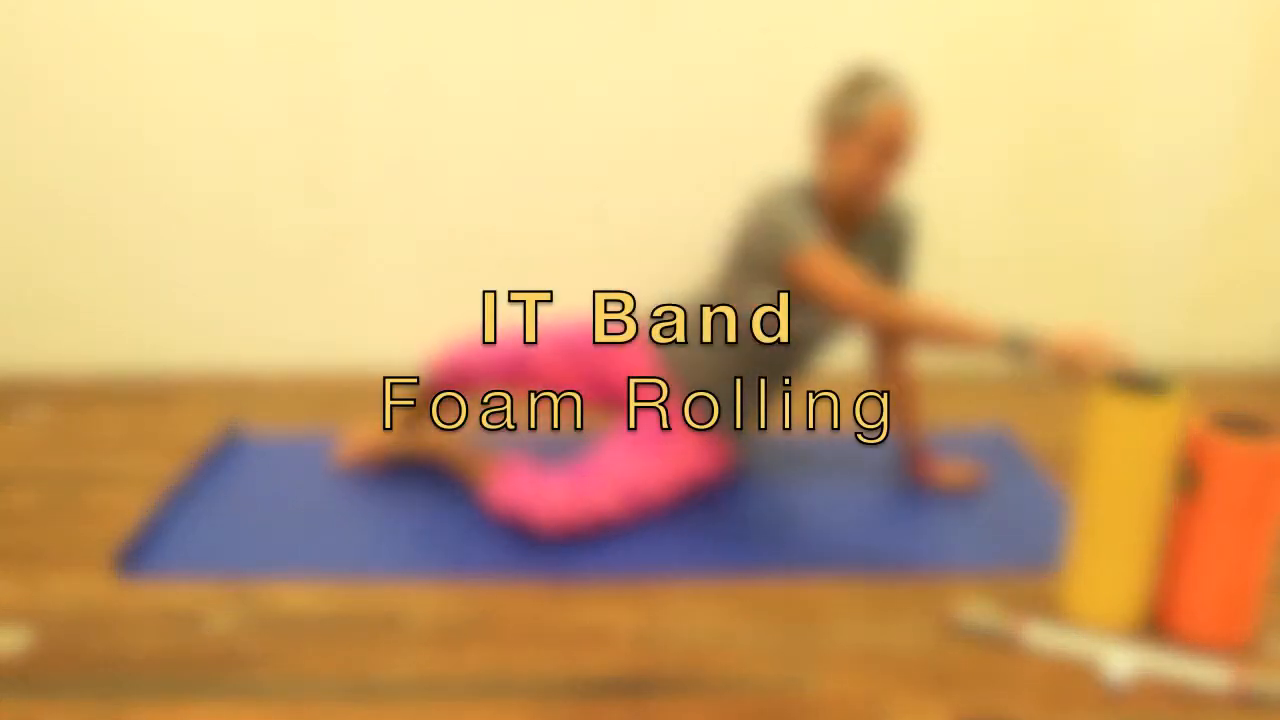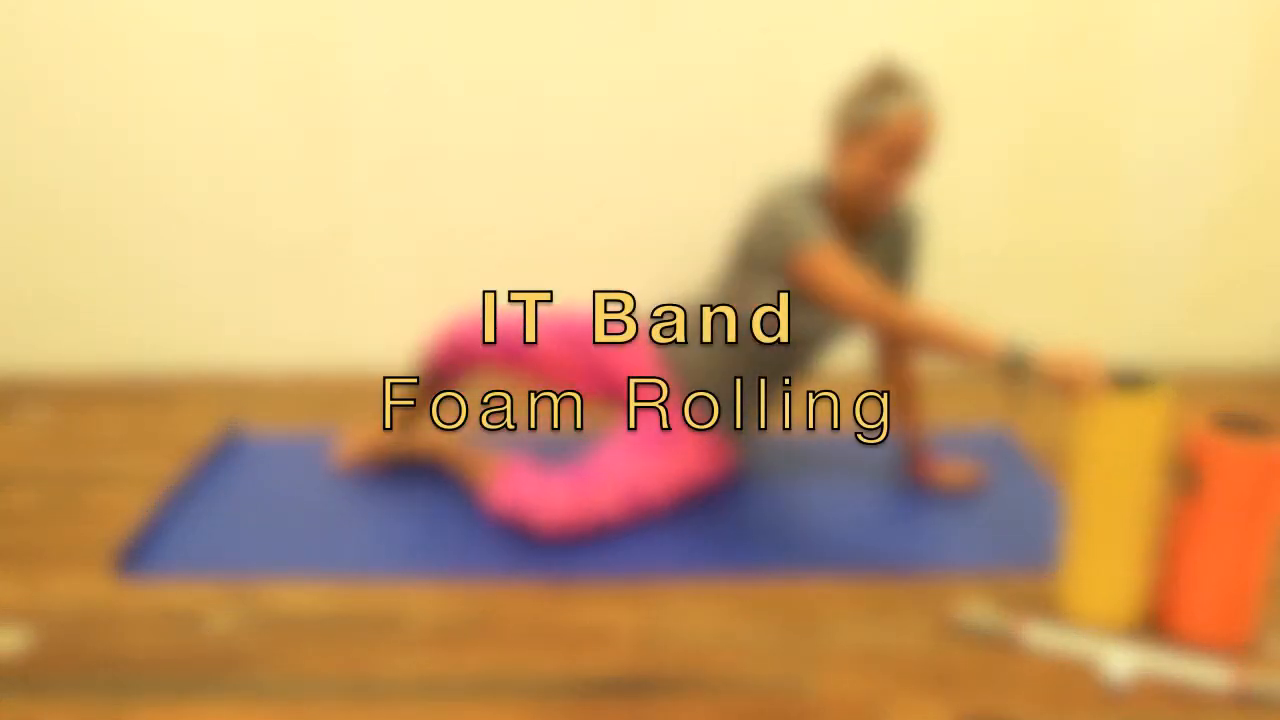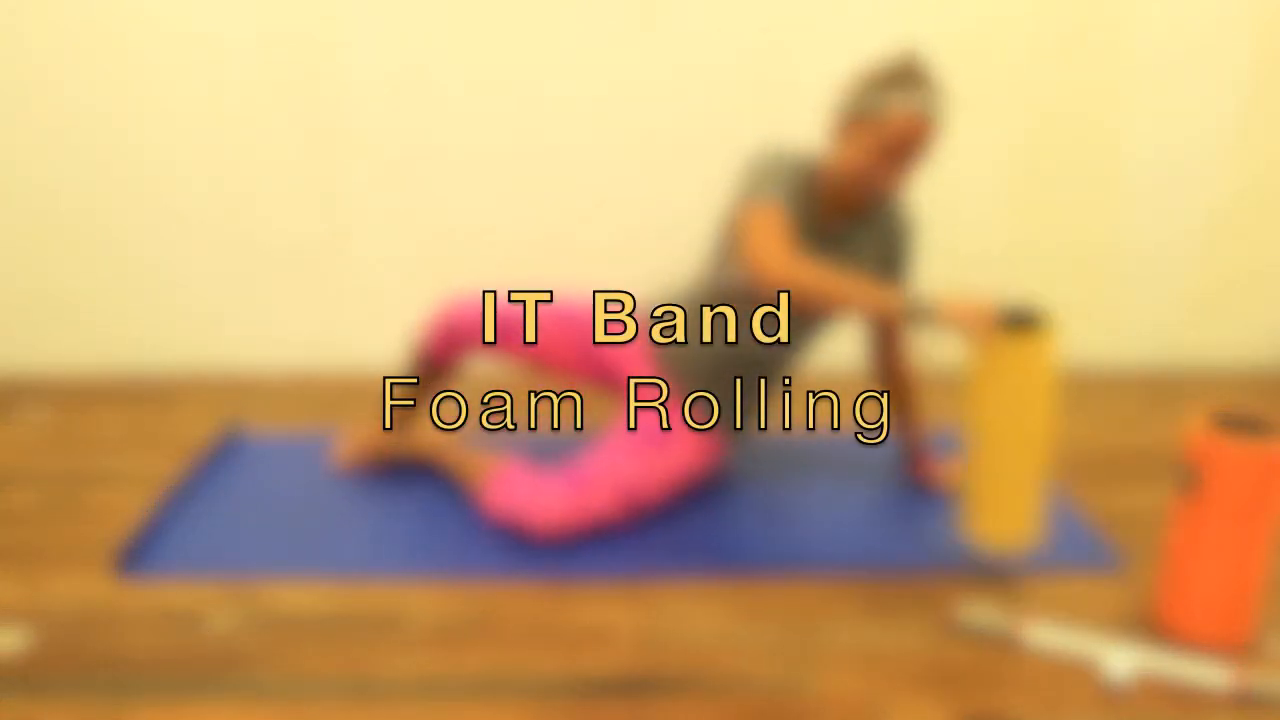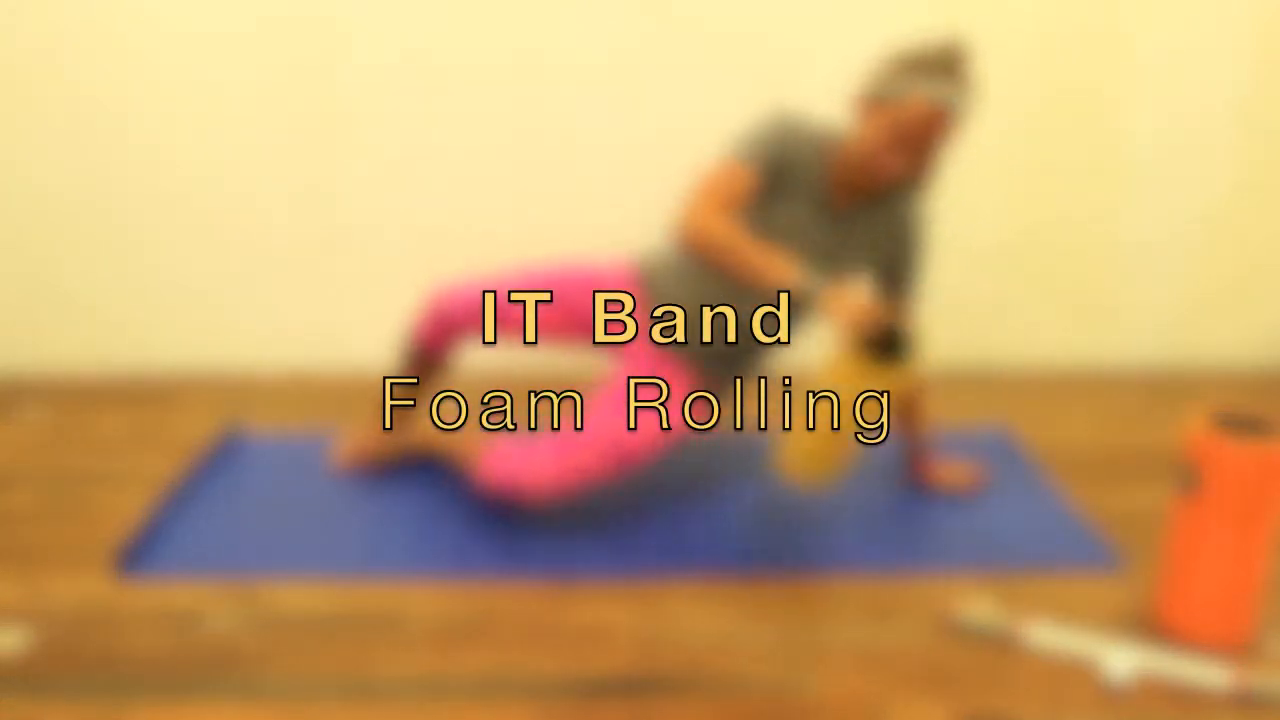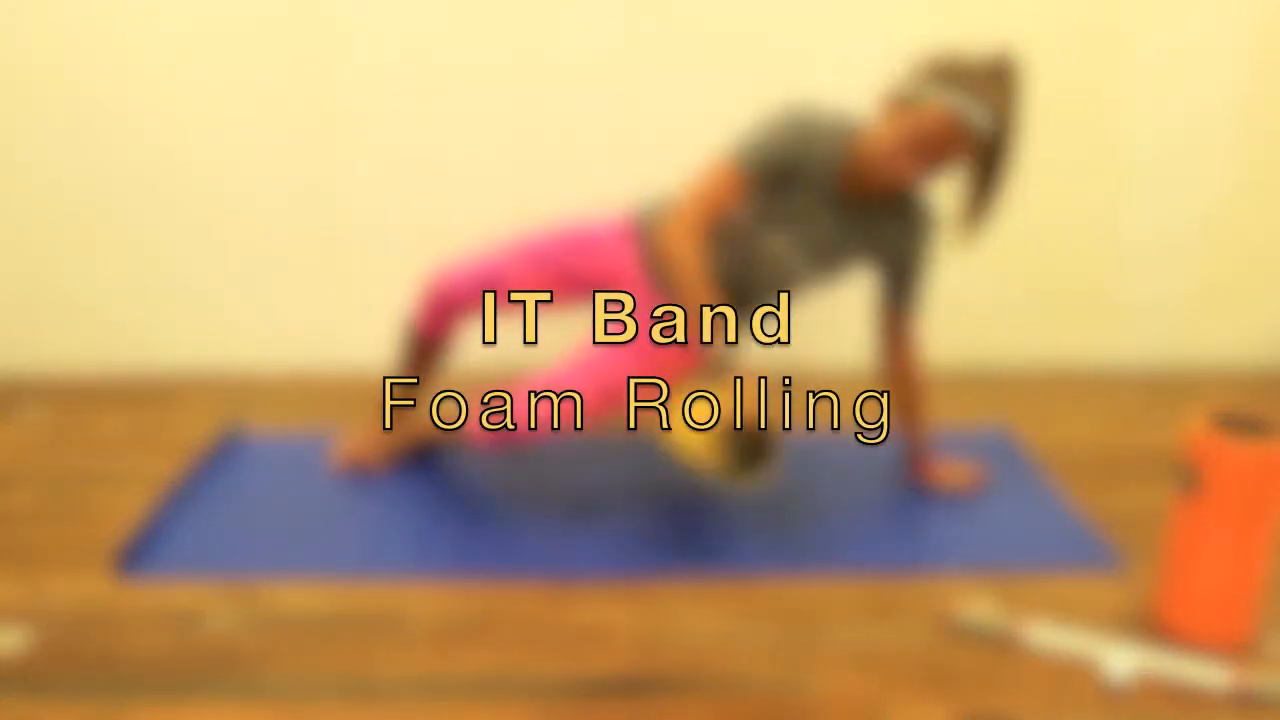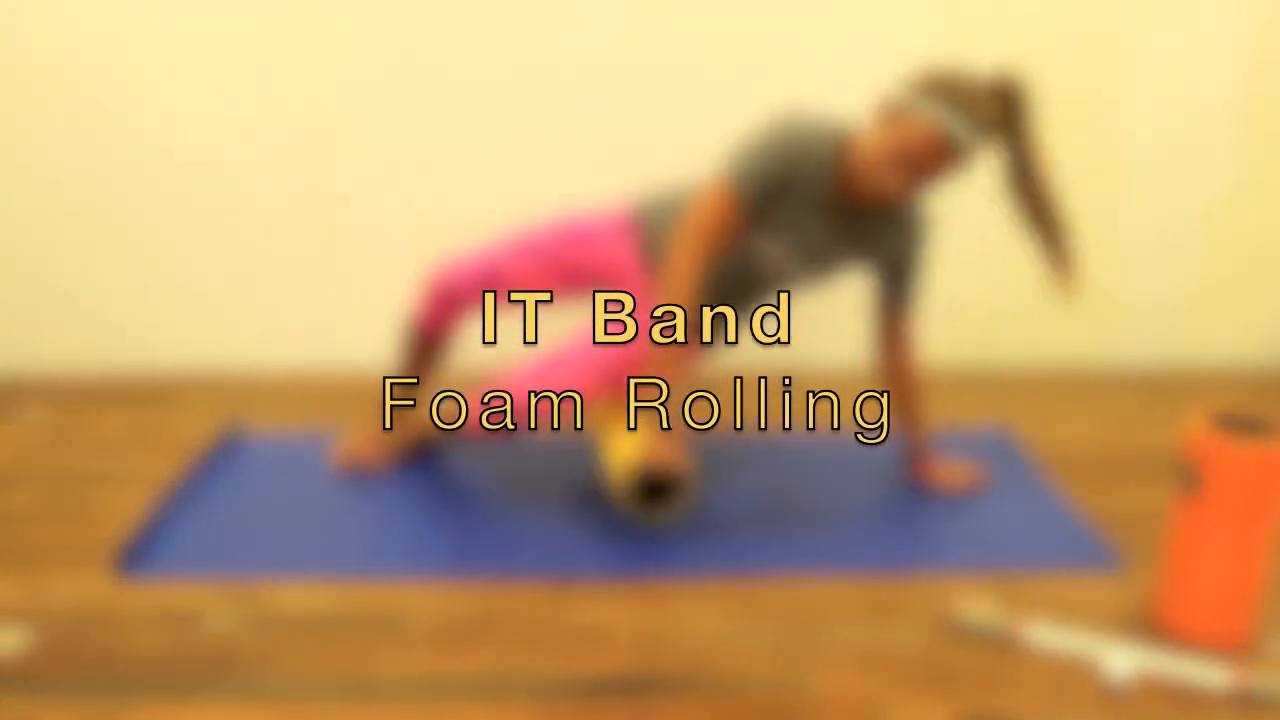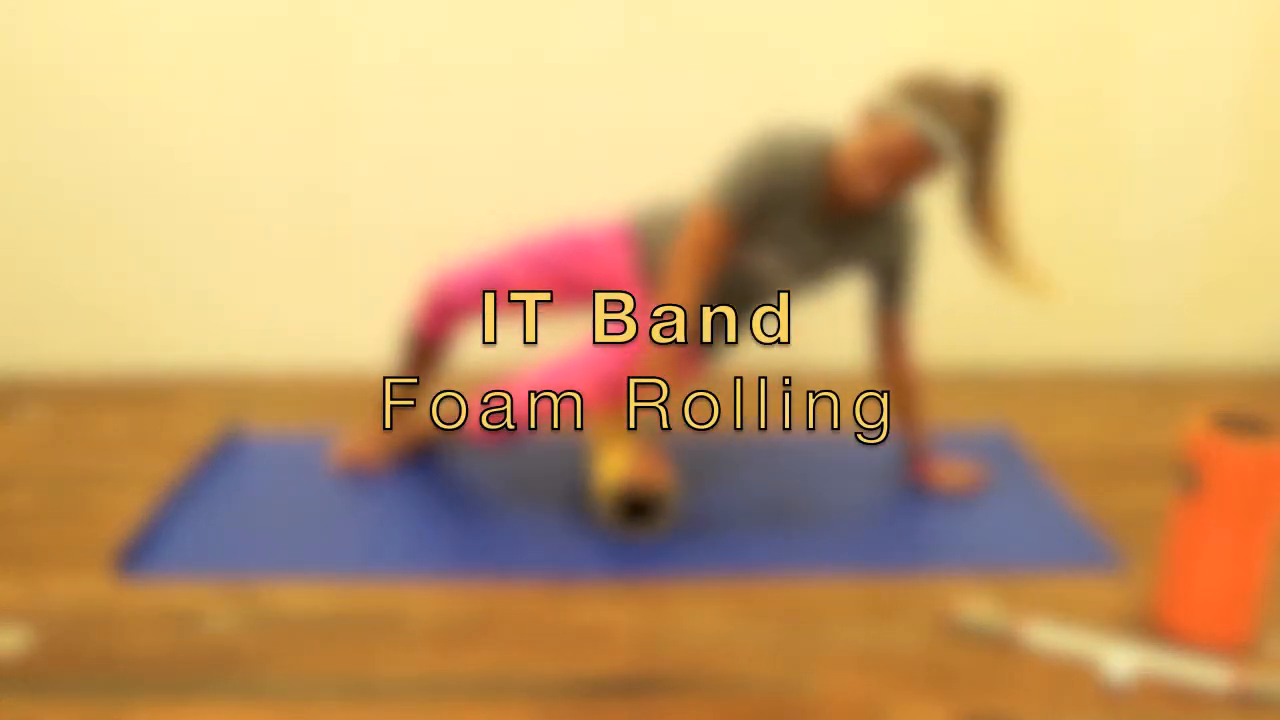
dt=0.2s
person 1, frame 1
left shoulder: (890, 230)
right shoulder: (784, 210)
left elbow: (891, 349)
right elbow: (870, 309)
left wrist: (918, 458)
right wrist: (1028, 342)
left hip: (703, 429)
right hip: (652, 356)
left knee: (546, 507)
right knee: (472, 363)
left ankle: (441, 450)
right ankle: (413, 427)
person 1, frame 2
left shoulder: (896, 231)
right shoulder: (789, 207)
left elbow: (894, 347)
right elbow: (877, 309)
left wrist: (920, 458)
right wrist: (1025, 359)
left hip: (702, 432)
right hip: (653, 354)
left knee: (547, 512)
right knee: (470, 338)
left ankle: (439, 447)
right ankle: (409, 427)
person 1, frame 3
left shoulder: (887, 230)
right shoulder: (780, 173)
left elbow: (890, 354)
right elbow: (774, 270)
left wrist: (920, 459)
right wrist: (926, 306)
left hip: (694, 422)
right hip: (646, 343)
left knee: (536, 514)
right knee: (458, 322)
left ankle: (426, 445)
right ankle: (401, 426)
person 1, frame 4
left shoulder: (894, 223)
right shoulder: (787, 141)
right elbow: (699, 222)
left wrist: (921, 459)
right wrist: (815, 289)
left hip: (685, 375)
right hip: (640, 298)
left knee: (519, 476)
right knee: (451, 309)
left ankle: (422, 440)
right ankle: (394, 418)
person 1, frame 5
left shoulder: (904, 224)
right shoulder: (803, 134)
left elbow: (899, 346)
right elbow: (682, 226)
left wrist: (920, 458)
left hip: (676, 330)
right hip: (636, 255)
left knee: (517, 414)
right knee: (451, 291)
left ankle: (415, 432)
right ankle: (399, 408)
person 1, frame 6
left shoulder: (897, 229)
right shoulder: (793, 143)
left elbow: (895, 349)
right elbow: (682, 260)
left wrist: (920, 458)
left hip: (665, 312)
right hip: (632, 242)
left knee: (516, 402)
right knee: (454, 287)
left ankle: (416, 431)
right ankle: (399, 408)
person 1, frame 7
left shoulder: (889, 233)
right shoulder: (776, 158)
left elbow: (891, 350)
right elbow: (680, 291)
left wrist: (920, 459)
right wrist: (644, 433)
right hip: (626, 254)
left knee: (512, 410)
right knee: (447, 296)
left ankle: (415, 432)
right ankle: (398, 413)
